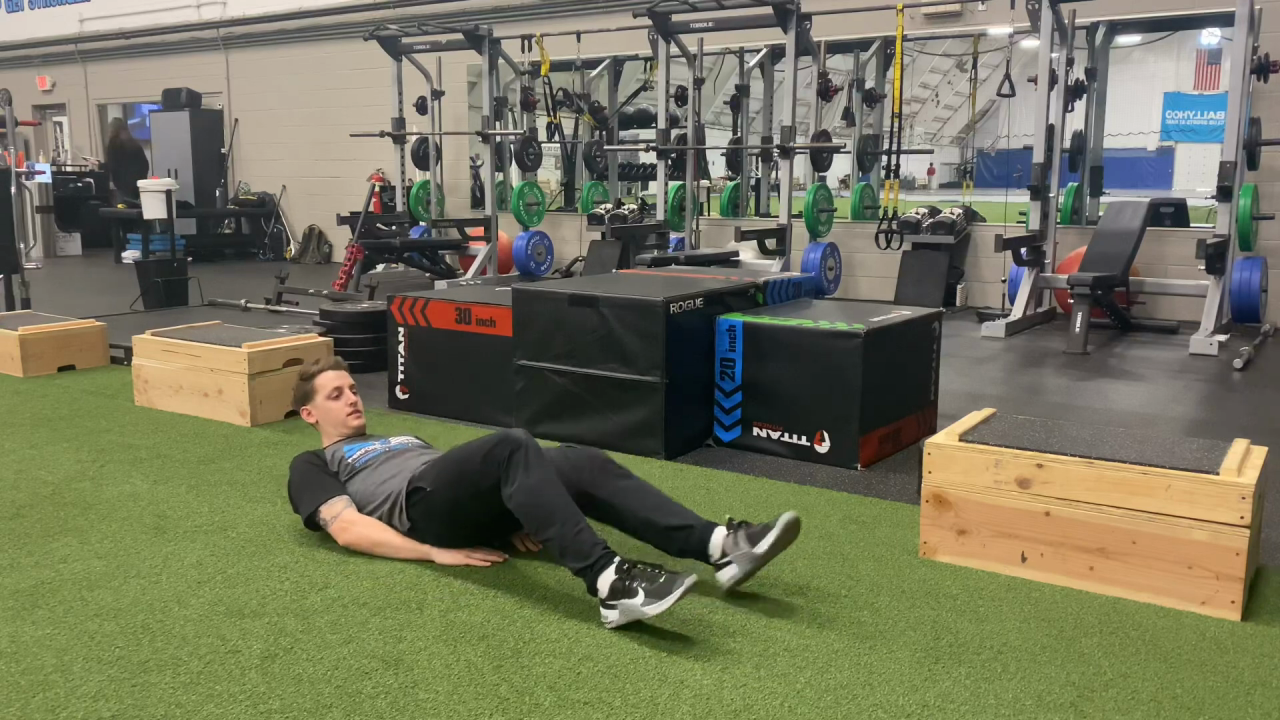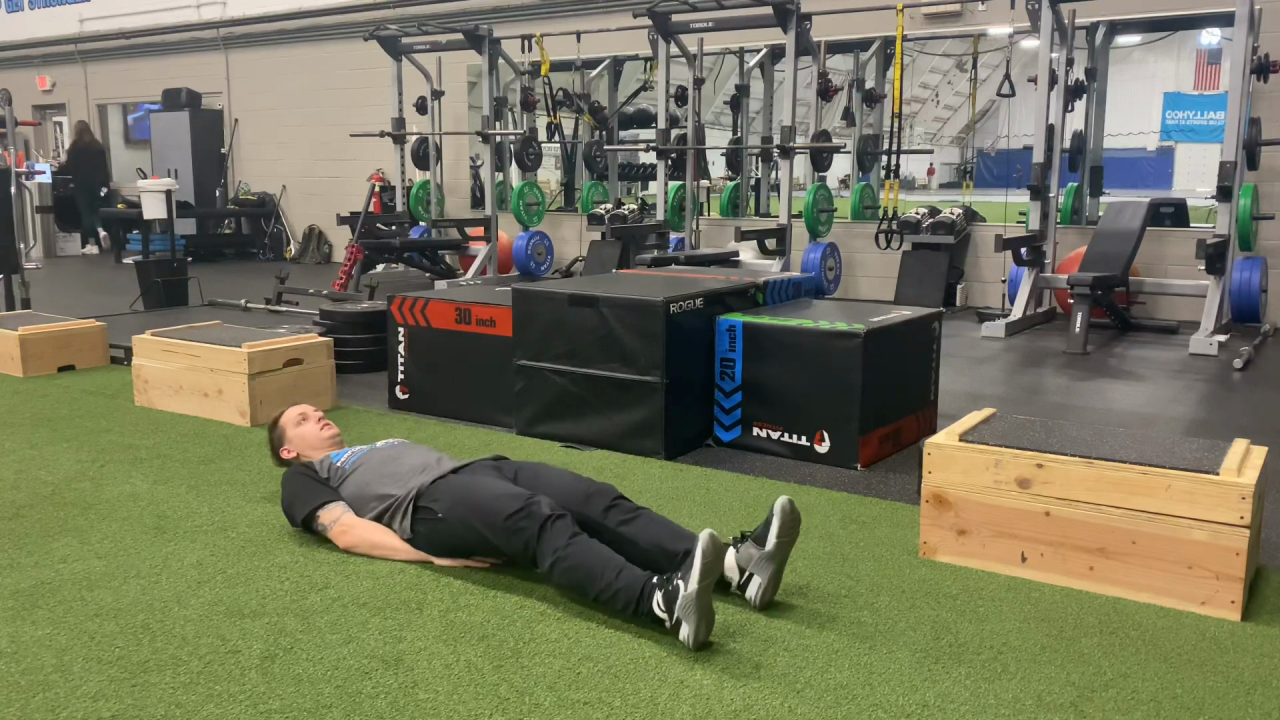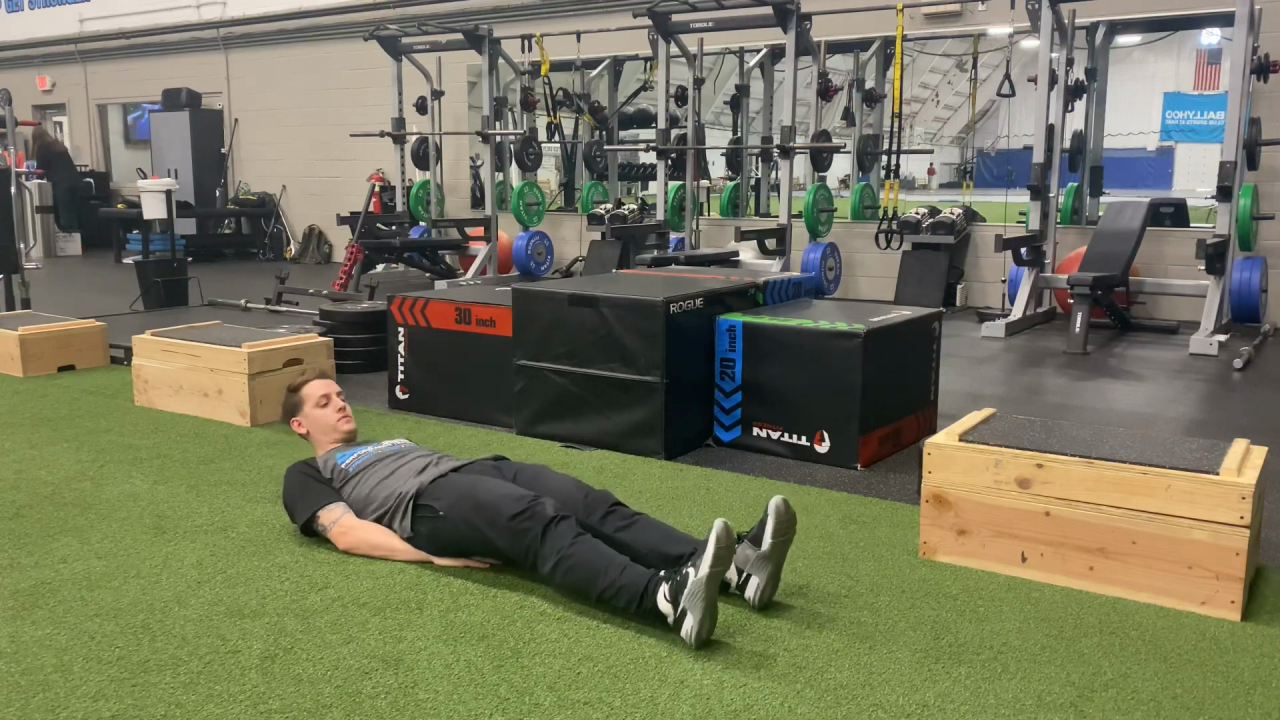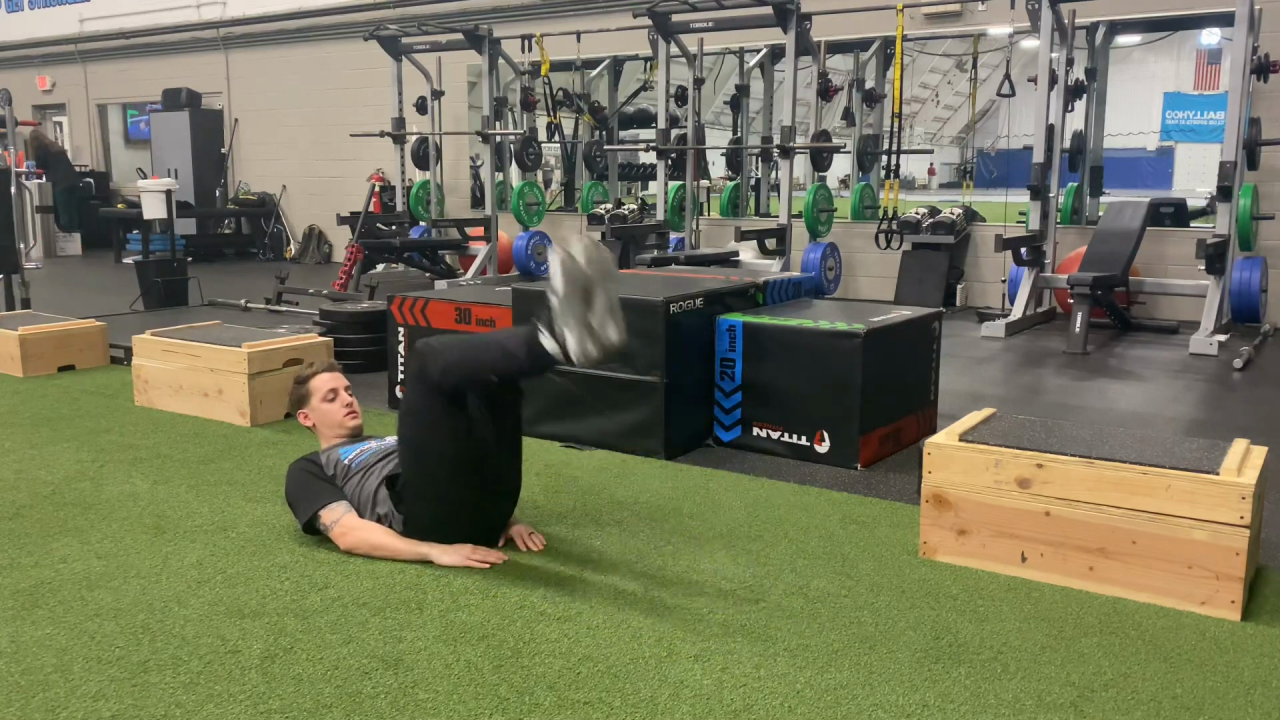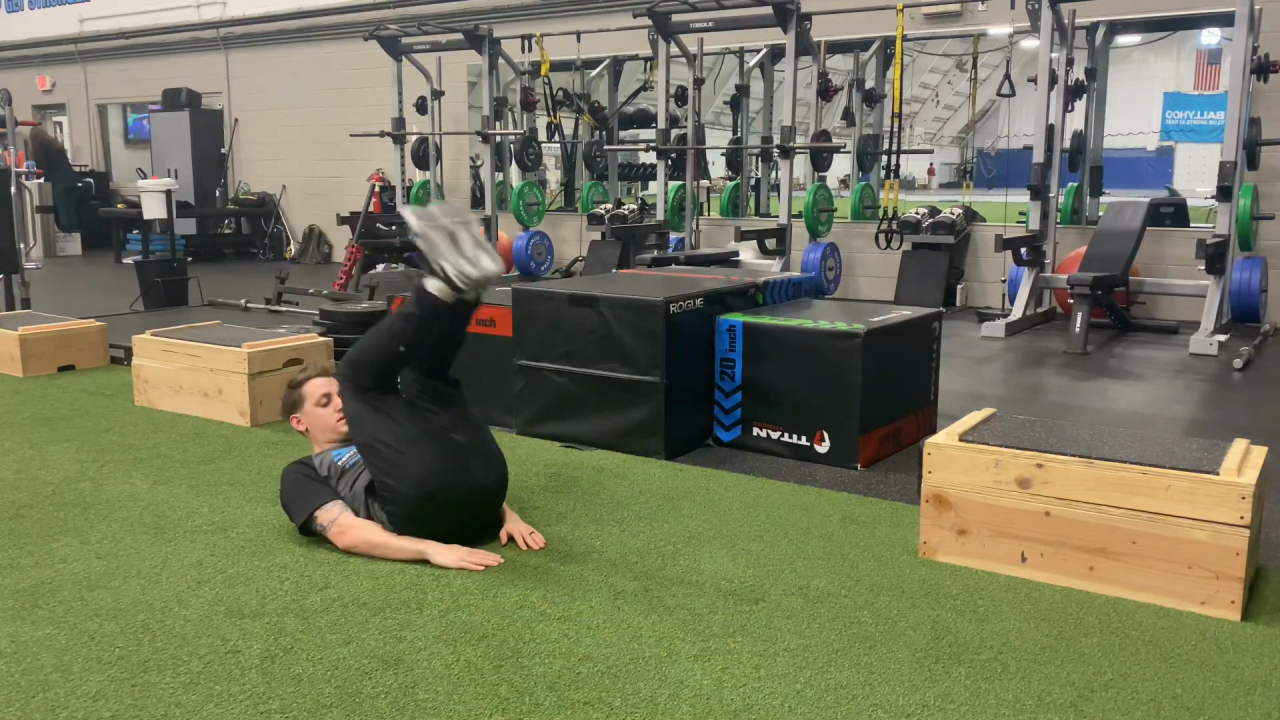
dt=1s
person 1, frame 1
left shoulder: (402, 440)
right shoulder: (312, 466)
right elbow: (348, 530)
left wrist: (512, 519)
right wrist: (436, 552)
left hip: (482, 501)
right hip: (423, 505)
left knee: (587, 468)
right knee: (513, 445)
left ankle: (722, 547)
right ankle: (611, 583)
person 1, frame 2
left shoulder: (382, 446)
right shoulder: (305, 479)
right elbow: (347, 532)
right wrist: (432, 556)
right hip: (431, 503)
left knee: (599, 503)
right knee: (541, 522)
left ankle: (735, 565)
right ankle: (664, 601)
person 1, frame 3
left shoulder: (389, 445)
right shoulder: (308, 476)
right elbow: (347, 533)
right wrist: (433, 555)
right hip: (430, 505)
left knee: (593, 506)
right knee: (542, 523)
left ankle: (734, 568)
right ankle: (668, 597)
person 1, frame 4
left shoulder: (378, 444)
right shoulder: (310, 471)
right elbow: (348, 535)
left wrist: (503, 516)
right wrist: (434, 550)
left hip: (483, 507)
right hip: (439, 513)
left knee: (493, 370)
right knee: (431, 359)
left ankle: (573, 335)
right ankle: (560, 341)
person 1, frame 5
right shoulder: (303, 474)
right elbow: (345, 533)
left wrist: (507, 514)
right wrist: (433, 550)
left hip: (478, 493)
right hip: (426, 510)
left knee: (424, 373)
right knee: (362, 375)
left ankle: (456, 288)
right ankle: (447, 282)
